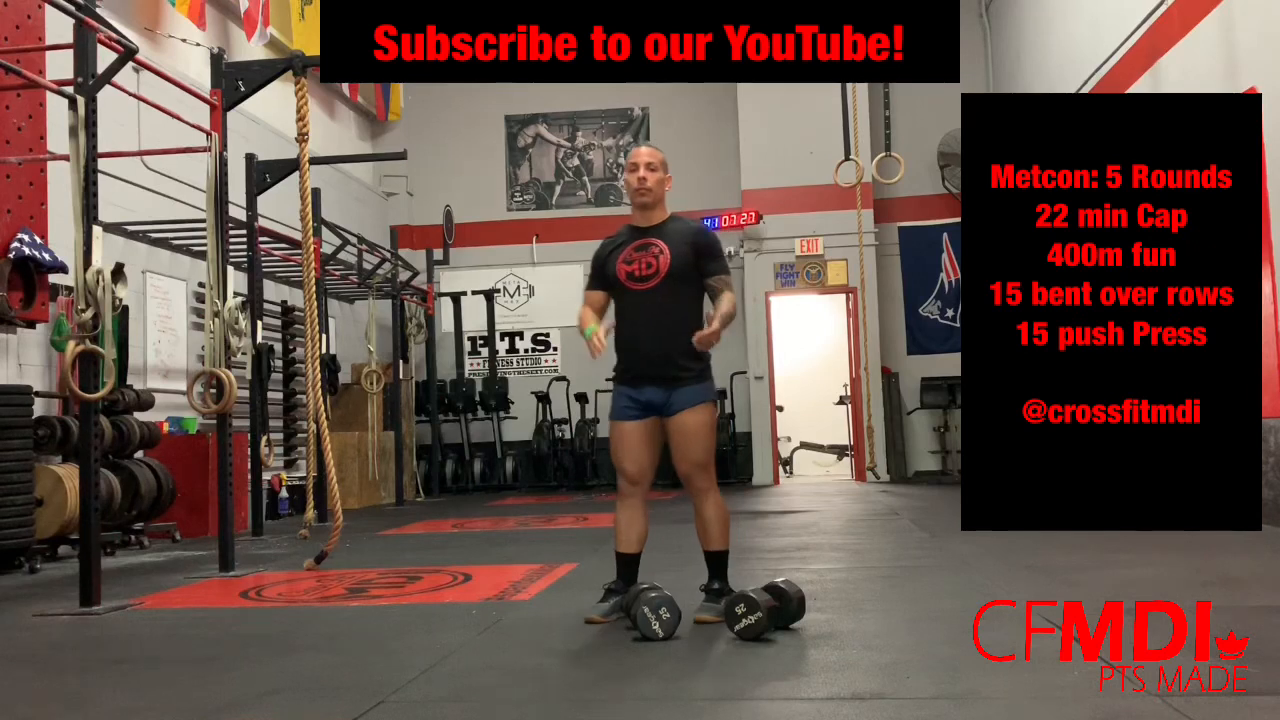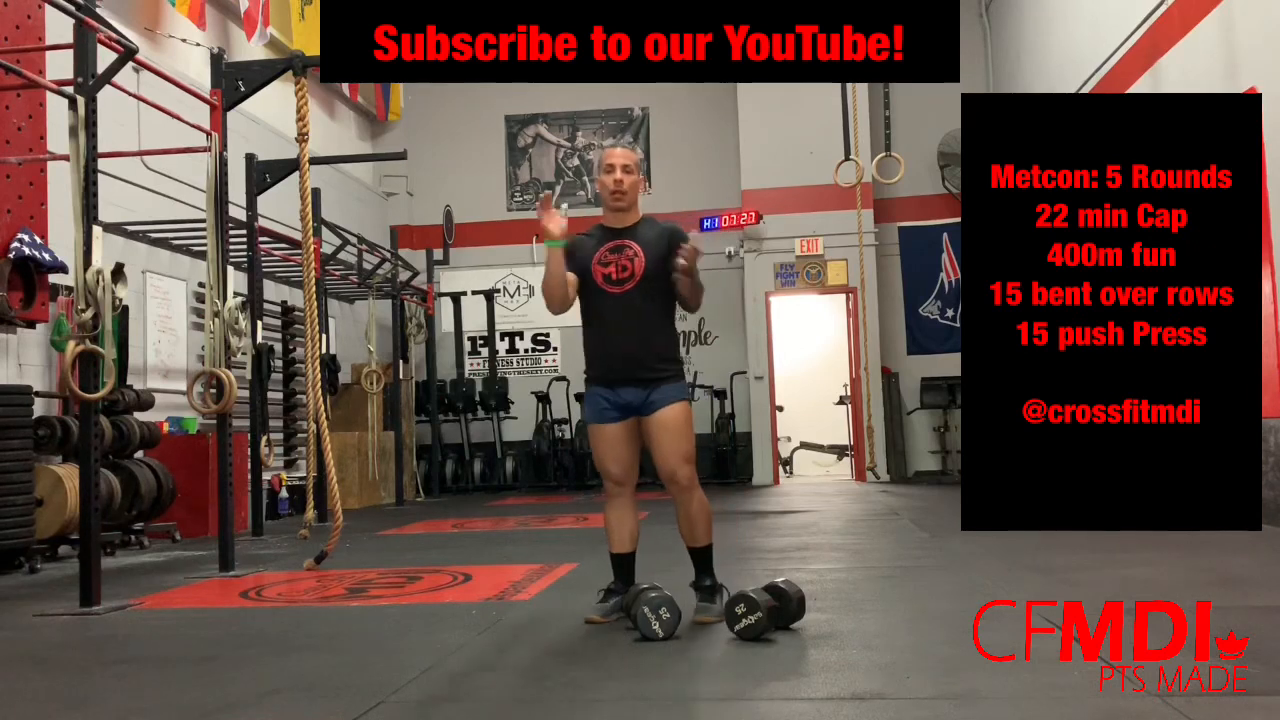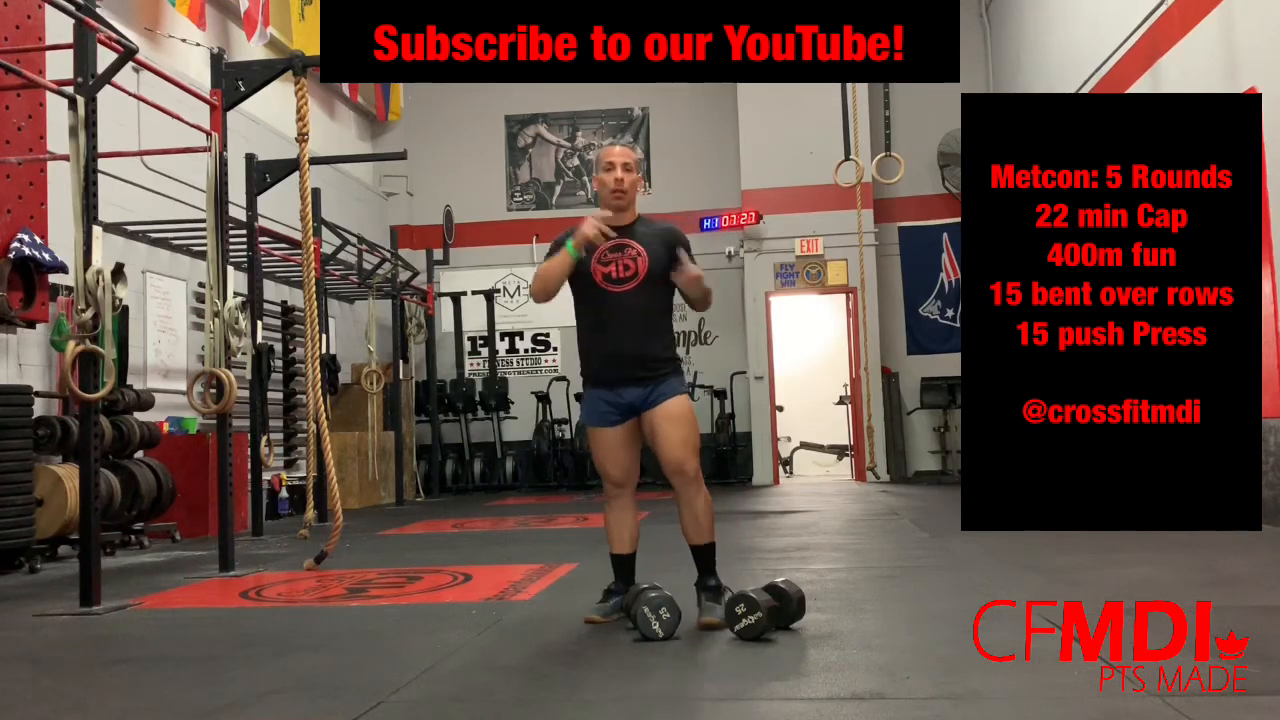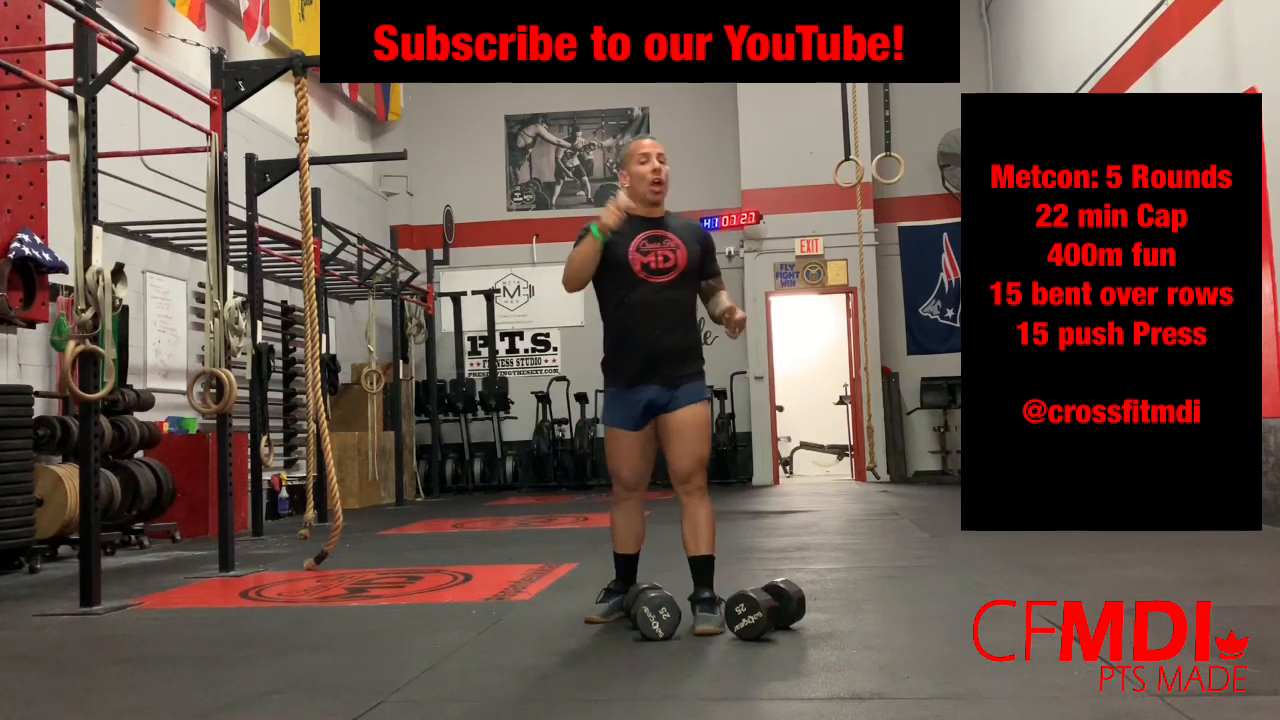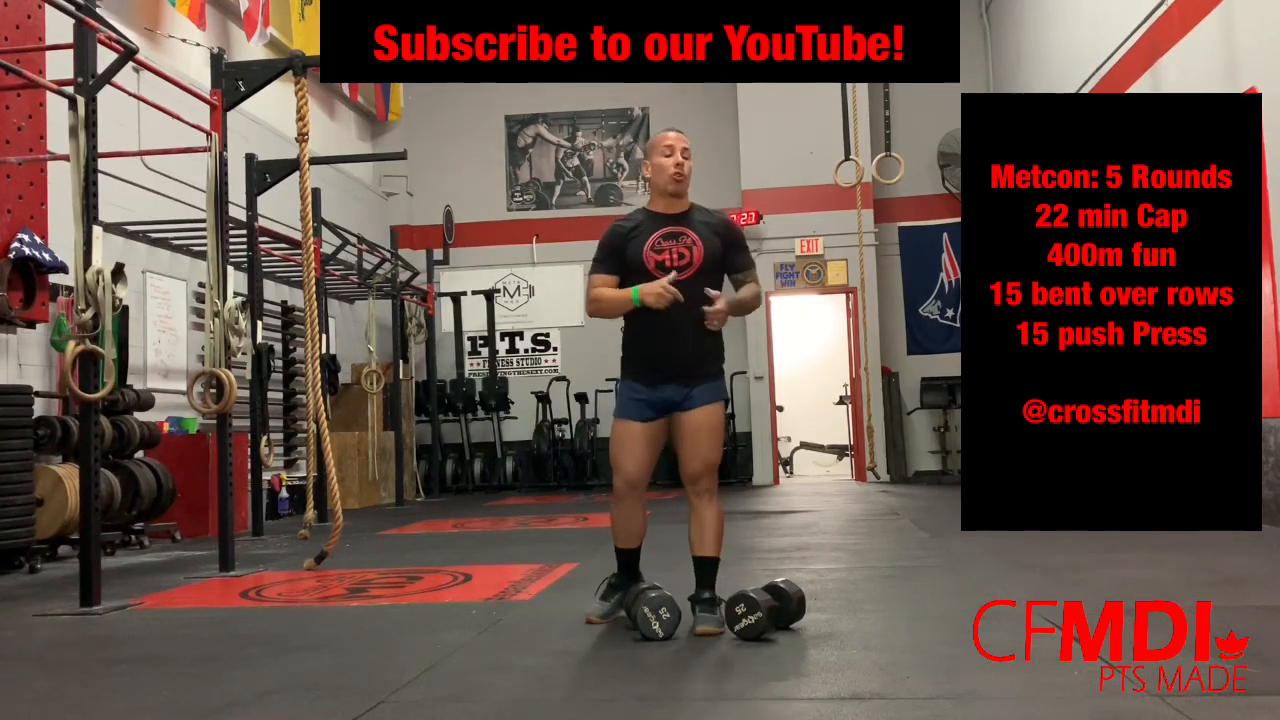
dt=0.3s
person 1, frame 1
left shoulder: (695, 236)
right shoulder: (610, 249)
left elbow: (725, 294)
right elbow: (592, 307)
left wrist: (717, 324)
right wrist: (593, 332)
left hip: (687, 382)
right hip: (631, 385)
left knee: (700, 481)
right knee: (629, 484)
left ankle: (718, 586)
right ankle: (623, 586)
person 1, frame 2
left shoulder: (665, 235)
right shoulder: (575, 244)
left elbow: (691, 301)
right elbow: (557, 302)
left wrist: (689, 273)
right wrist: (557, 245)
left hip: (662, 380)
right hip: (605, 387)
left knee: (682, 480)
right knee: (617, 485)
left ankle: (707, 584)
right ankle: (623, 587)
person 1, frame 3
left shoulder: (666, 236)
right shoulder: (573, 242)
left elbow: (696, 300)
right elbow: (539, 291)
left wrist: (699, 287)
right wrist: (579, 243)
left hip: (661, 379)
right hip: (604, 387)
left knee: (686, 474)
right knee: (617, 487)
left ankle: (709, 583)
right ankle: (623, 587)
person 1, frame 4
left shoulder: (694, 233)
right shoulder: (608, 231)
left elbow: (713, 290)
right elbow: (573, 279)
left wrist: (727, 313)
right wrist: (601, 228)
left hip: (685, 380)
right hip: (627, 384)
left knee: (691, 484)
right knee: (627, 488)
left ankle: (705, 595)
right ankle: (622, 586)
person 1, frame 5
left shoulder: (720, 227)
right shoulder: (624, 232)
left elbow: (751, 286)
right elbow: (595, 300)
left wrist: (732, 302)
right wrist: (641, 294)
left hip: (700, 381)
right hip: (640, 382)
left knee: (702, 485)
right knee: (627, 484)
left ankle: (706, 595)
right ankle: (624, 578)
